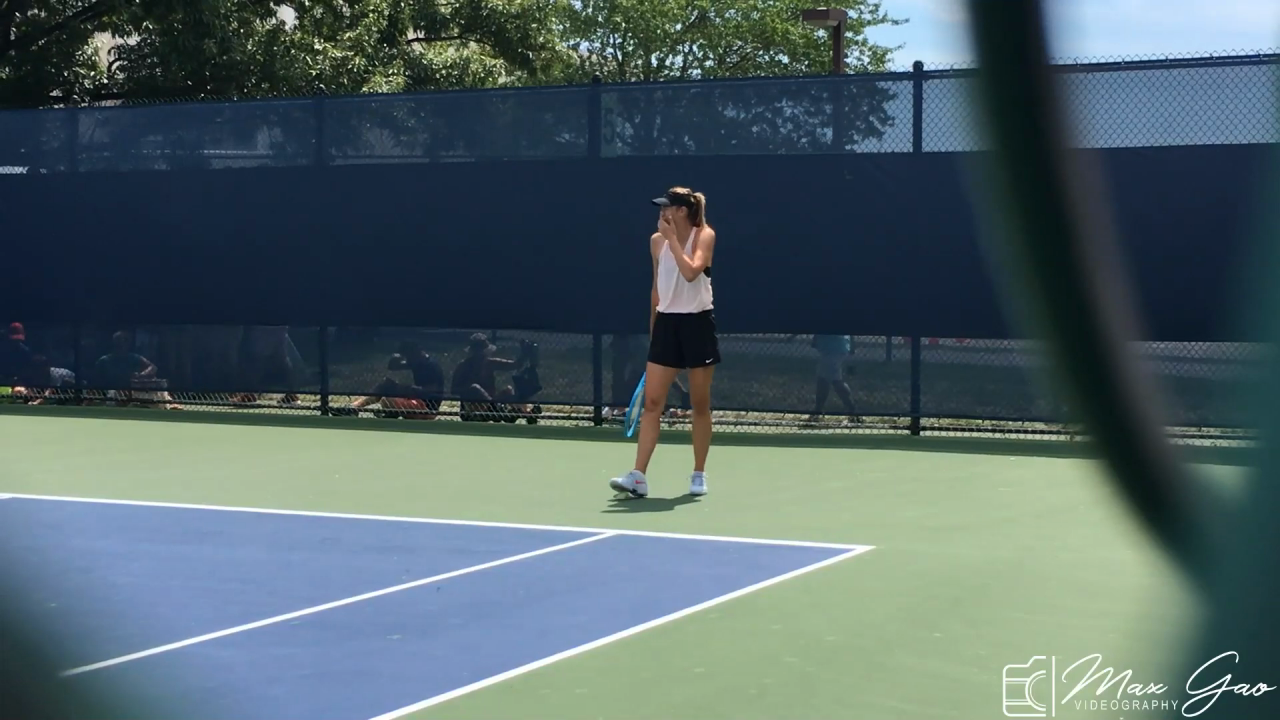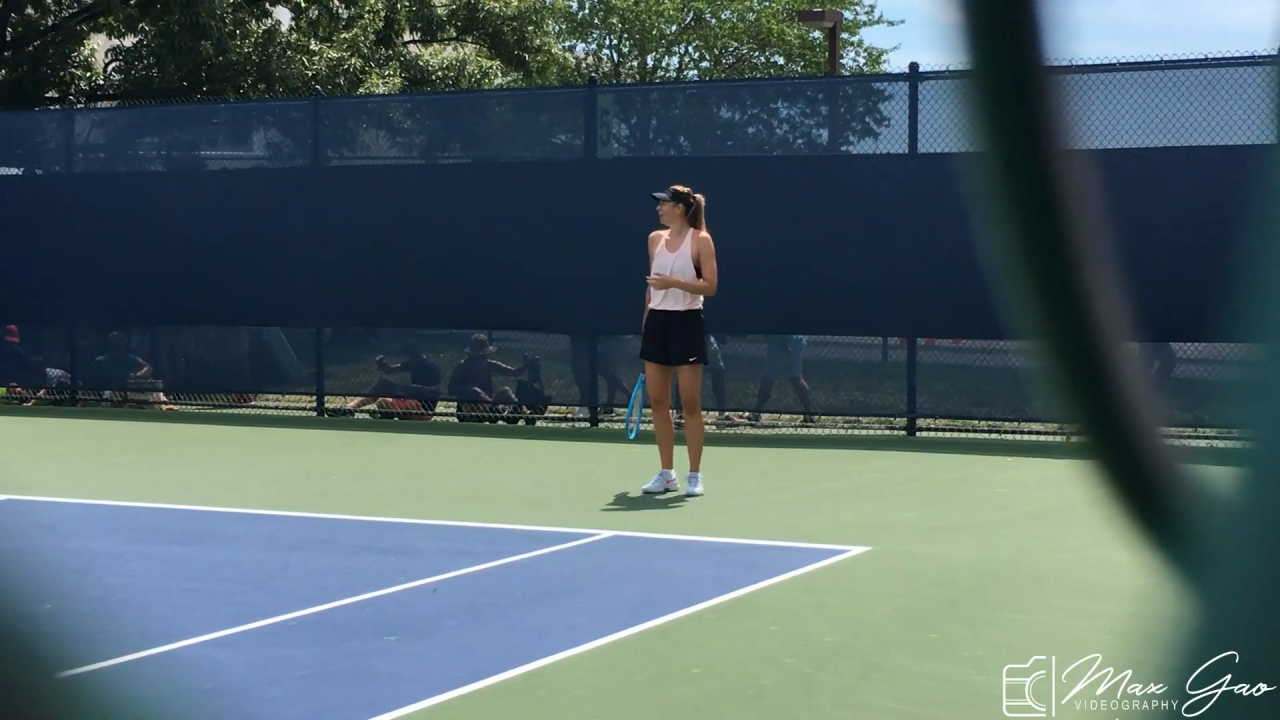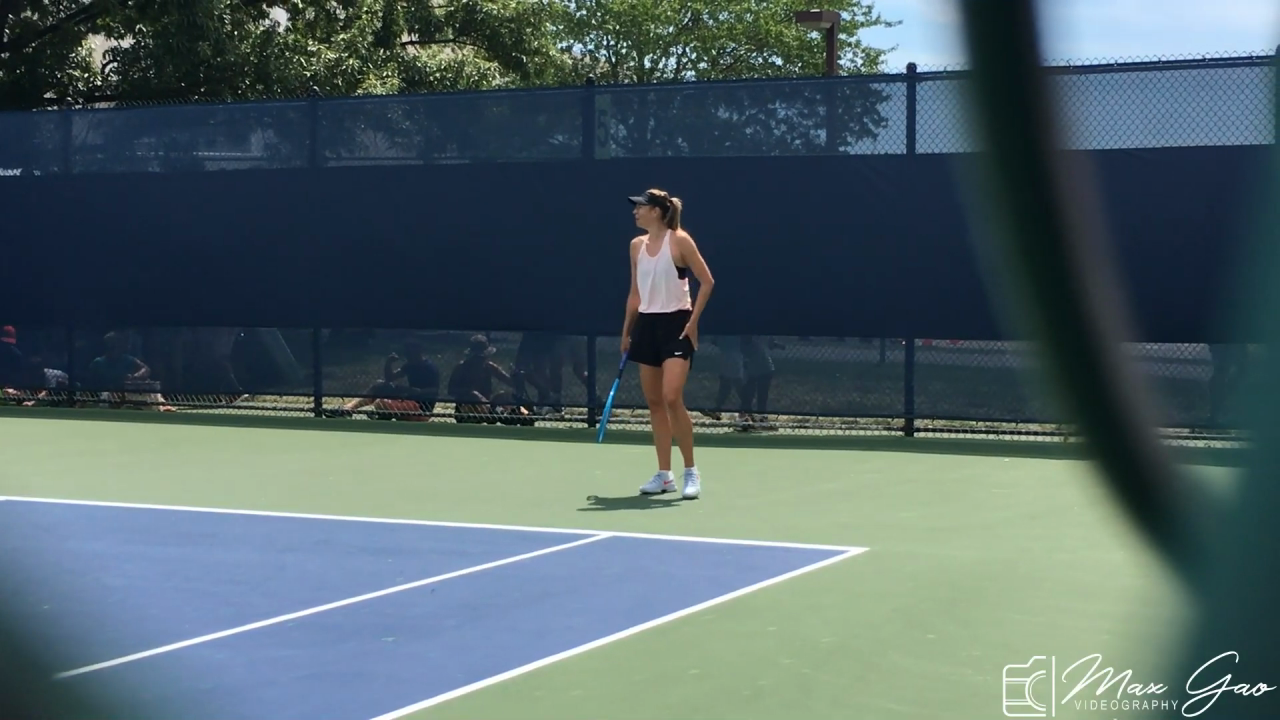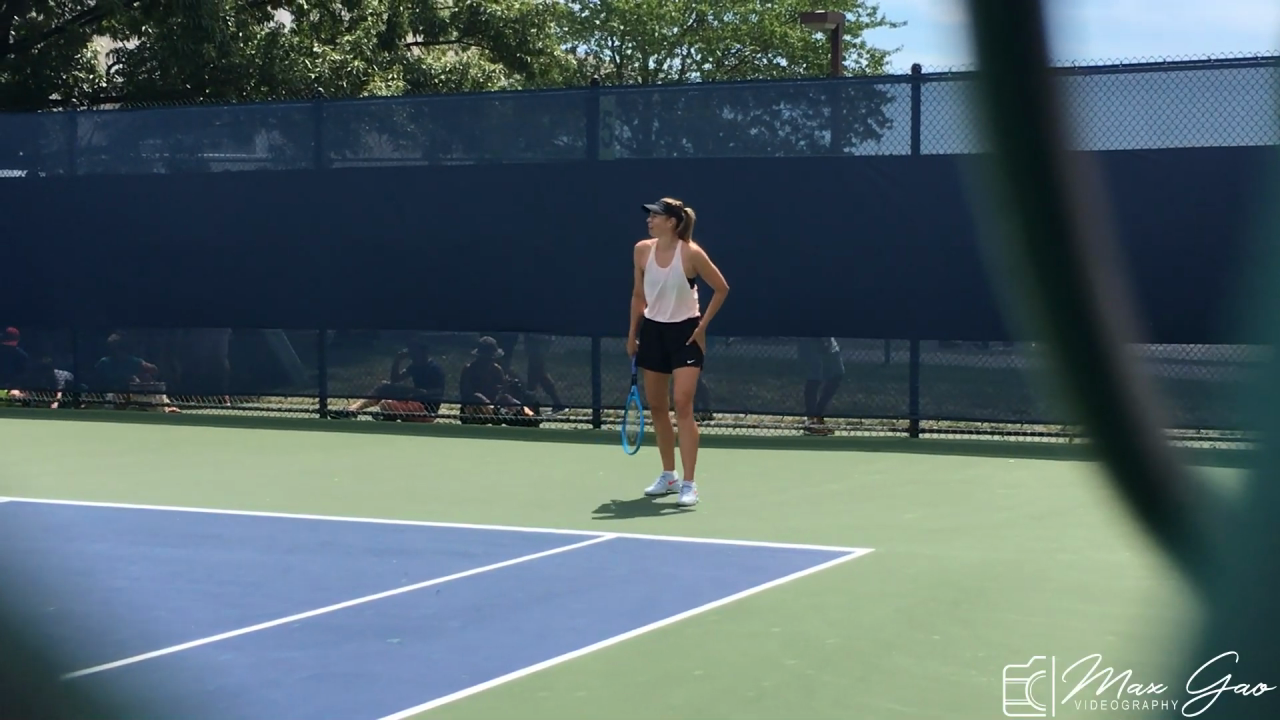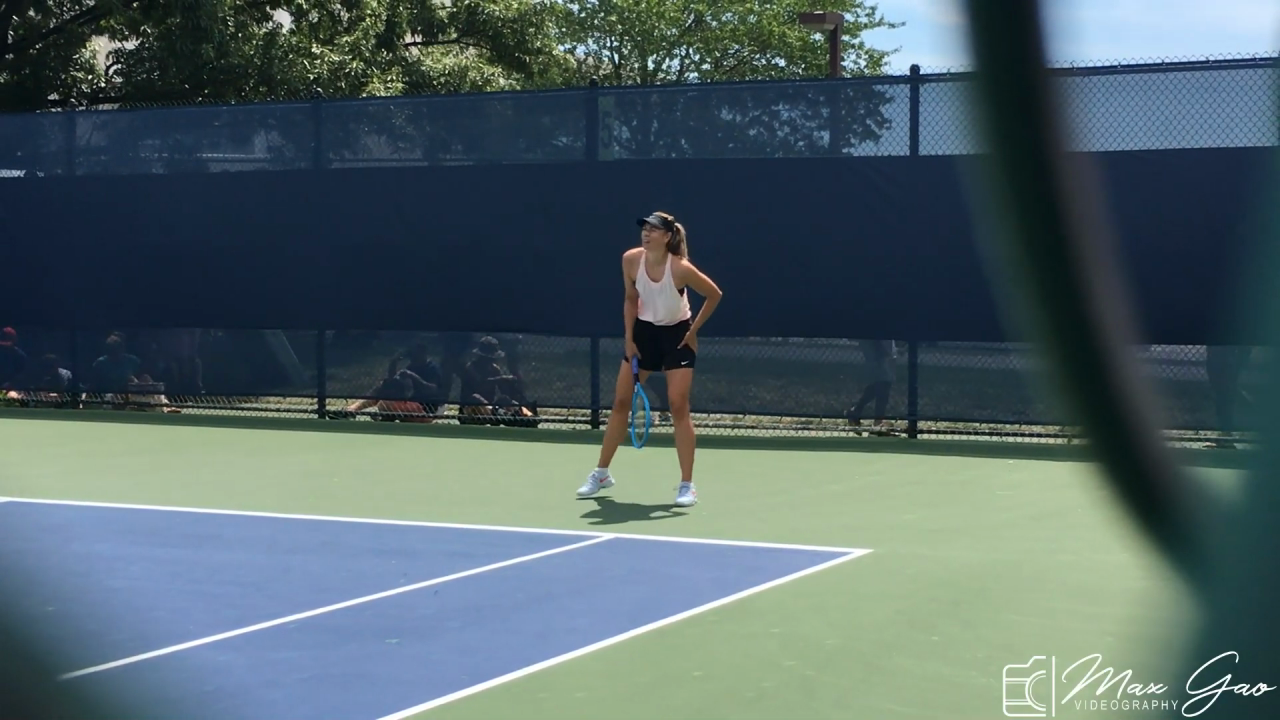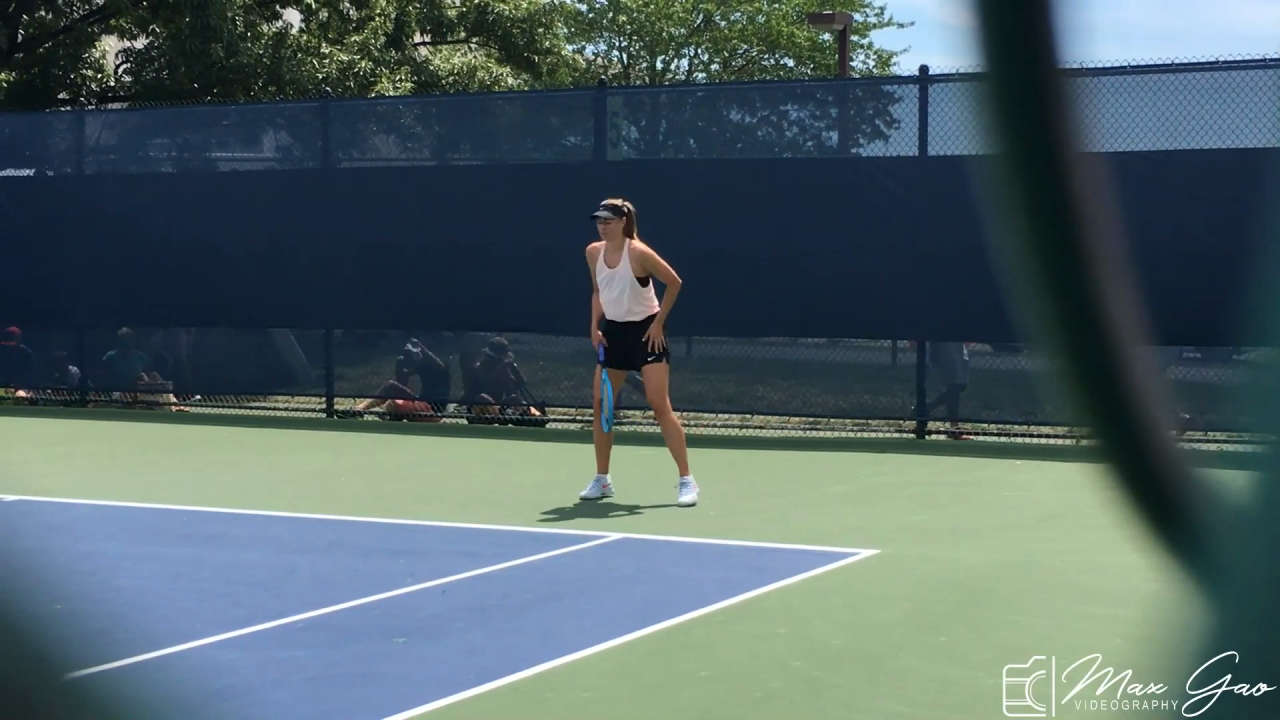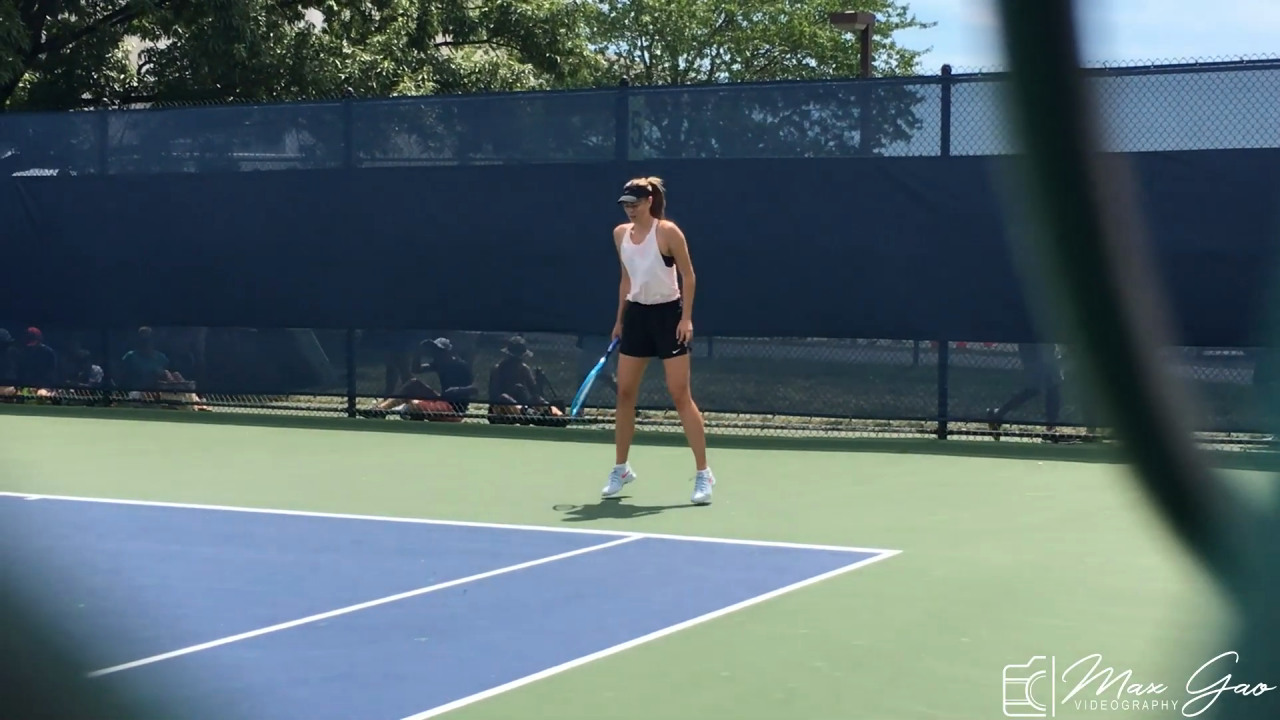
dt=0.5s
person 1, frame 1
left shoulder: (704, 236)
right shoulder: (656, 240)
left elbow: (691, 273)
left wrist: (672, 238)
right wrist: (653, 326)
left hip: (697, 324)
right hip: (666, 324)
left knee: (700, 405)
right knee: (652, 403)
left ankle: (698, 475)
right ankle: (638, 476)
person 1, frame 2
left shoulder: (700, 240)
right shoulder: (655, 239)
left elbow: (710, 285)
left wrist: (674, 282)
right wrist: (645, 319)
left hip: (686, 323)
right hip: (657, 324)
left knee: (690, 404)
right knee: (658, 403)
left ankle: (695, 475)
right ankle: (666, 474)
person 1, frame 3
left shoulder: (679, 240)
right shoulder: (636, 245)
left elbow: (707, 281)
left wrist: (694, 321)
right wrist: (626, 330)
left hip: (676, 324)
right hip: (646, 325)
left knee: (671, 399)
right knee: (654, 403)
left ankle: (690, 470)
right ankle: (664, 474)
person 1, frame 4
left shoulder: (692, 253)
right shoulder: (642, 250)
left elbow: (722, 289)
right elbow: (638, 295)
left wrist: (703, 325)
right wrist: (632, 334)
left hip: (685, 332)
right hip: (652, 330)
left knee: (682, 405)
right knee: (655, 407)
left ankle: (688, 484)
right ankle: (668, 474)
person 1, frame 5
left shoulder: (680, 267)
right shoulder: (631, 259)
left elbow: (715, 295)
right elbow: (631, 300)
left wrist: (694, 330)
right wrist: (628, 338)
left hip: (677, 334)
right hip: (644, 331)
left knee: (678, 408)
right knee: (621, 402)
left ankle: (687, 485)
right ankle: (601, 473)
person 1, frame 6
left shoulder: (639, 252)
right shoulder: (592, 252)
left elbow: (674, 283)
left wrist: (658, 324)
right wrist: (594, 326)
left hip: (645, 331)
right hip: (613, 331)
left knee: (659, 405)
right knee: (600, 404)
left ankle: (686, 481)
right ankle: (602, 479)
person 1, frame 7
left shoulder: (667, 231)
right shoulder: (620, 234)
left elbow: (688, 276)
left wrist: (687, 317)
right wrist: (619, 319)
left hip: (668, 314)
right hip: (636, 315)
left knee: (680, 397)
right knee: (624, 393)
left ankle: (703, 474)
right ankle: (621, 469)
